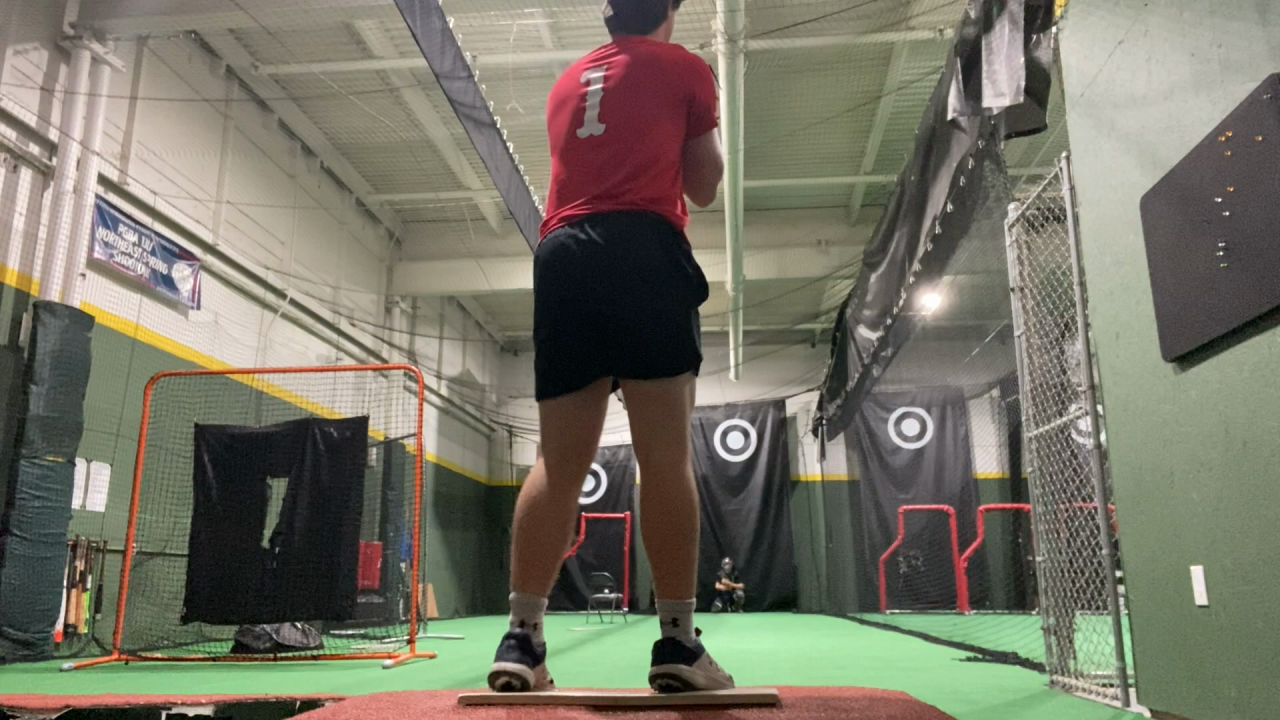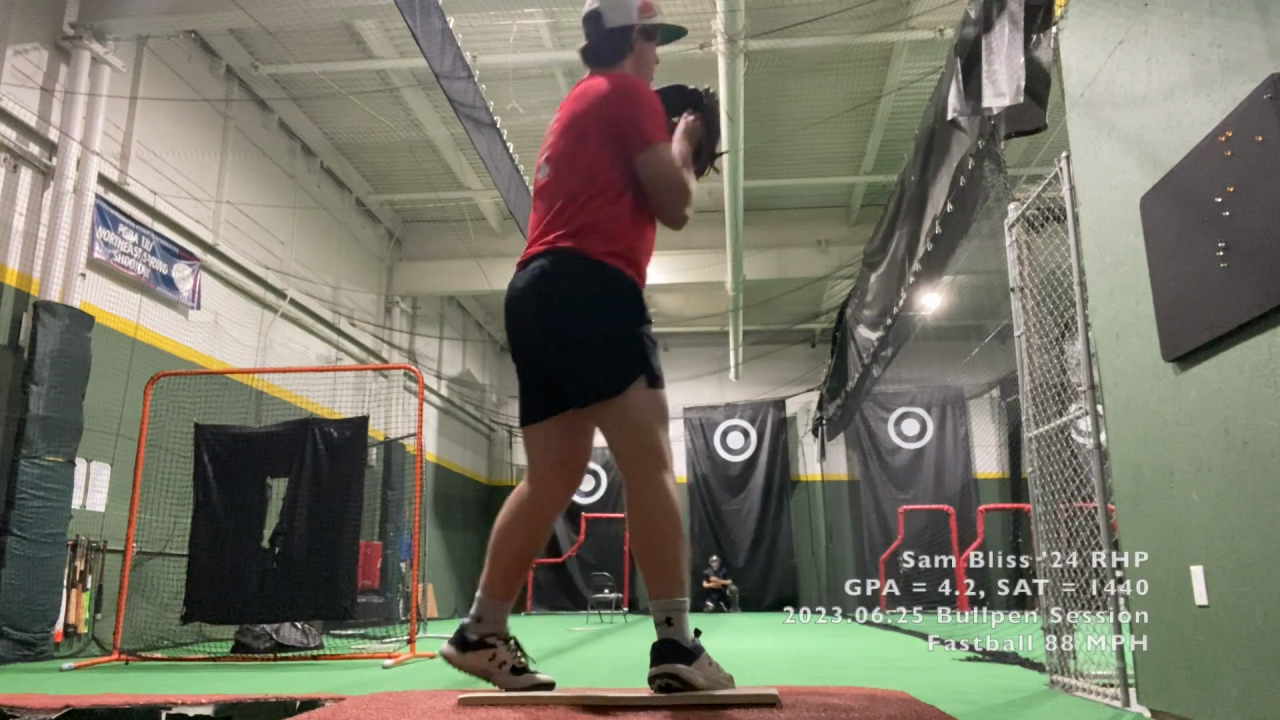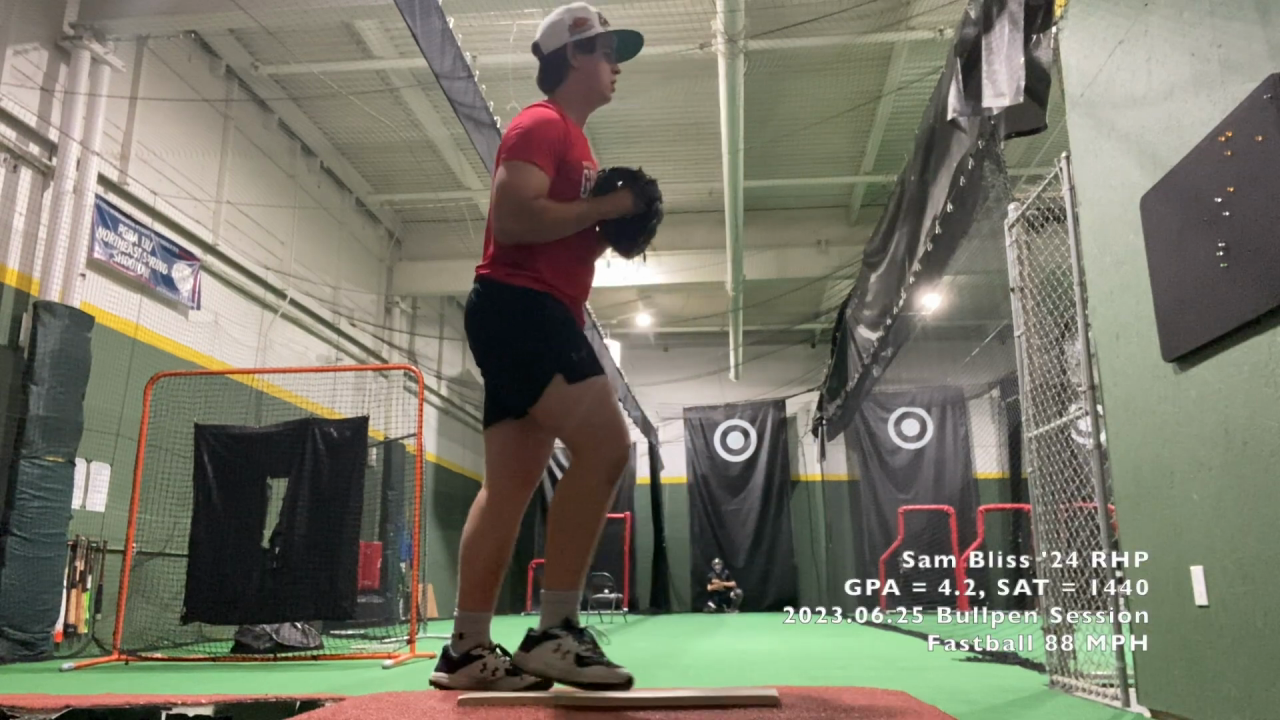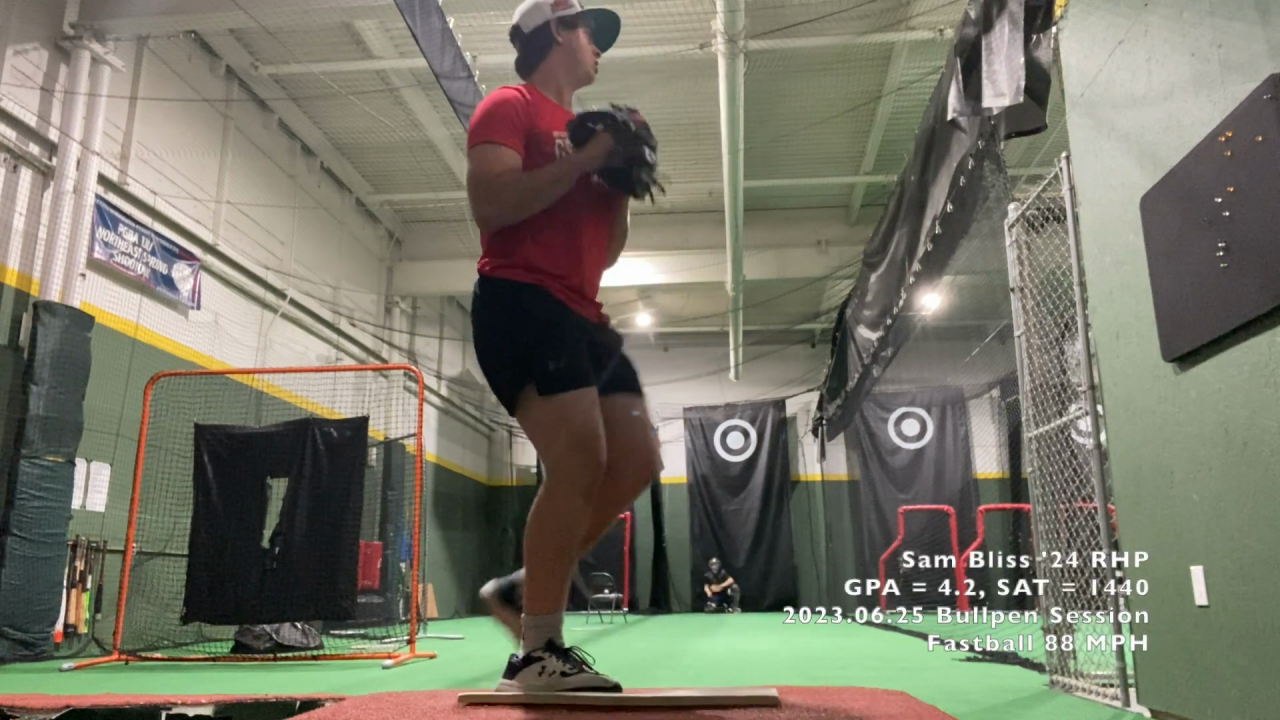
dt=0.4s
person 1, frame 1
left shoulder: (569, 82)
right shoulder: (684, 68)
right elbow: (703, 188)
left hip: (562, 255)
right hip: (641, 253)
left knee: (560, 461)
right knee: (666, 455)
left ankle: (521, 635)
right ankle: (678, 644)
person 1, frame 2
left shoulder: (577, 108)
right shoulder: (629, 96)
right elbow: (673, 209)
left wrist: (665, 156)
right wrist: (682, 145)
left hip: (540, 294)
right hip: (586, 294)
left knee: (551, 476)
right knee: (649, 463)
left ankle: (480, 635)
right ankle: (676, 646)
person 1, frame 3
left shoulder: (573, 142)
right shoulder: (542, 125)
right elbow: (509, 222)
left wrist: (612, 227)
right wrist: (605, 207)
left hip: (537, 320)
right hip: (518, 309)
left knee: (508, 485)
right knee: (604, 445)
left ankle: (467, 650)
right ankle: (555, 630)
person 1, frame 4
left shoulder: (588, 129)
right shoulder: (508, 107)
left elbow: (609, 248)
right elbow: (492, 207)
left wrist: (615, 181)
right wrist: (581, 161)
left hip: (579, 315)
right hip: (519, 306)
left knee: (636, 461)
right knee: (583, 465)
left ankle: (524, 587)
right ankle: (538, 651)
